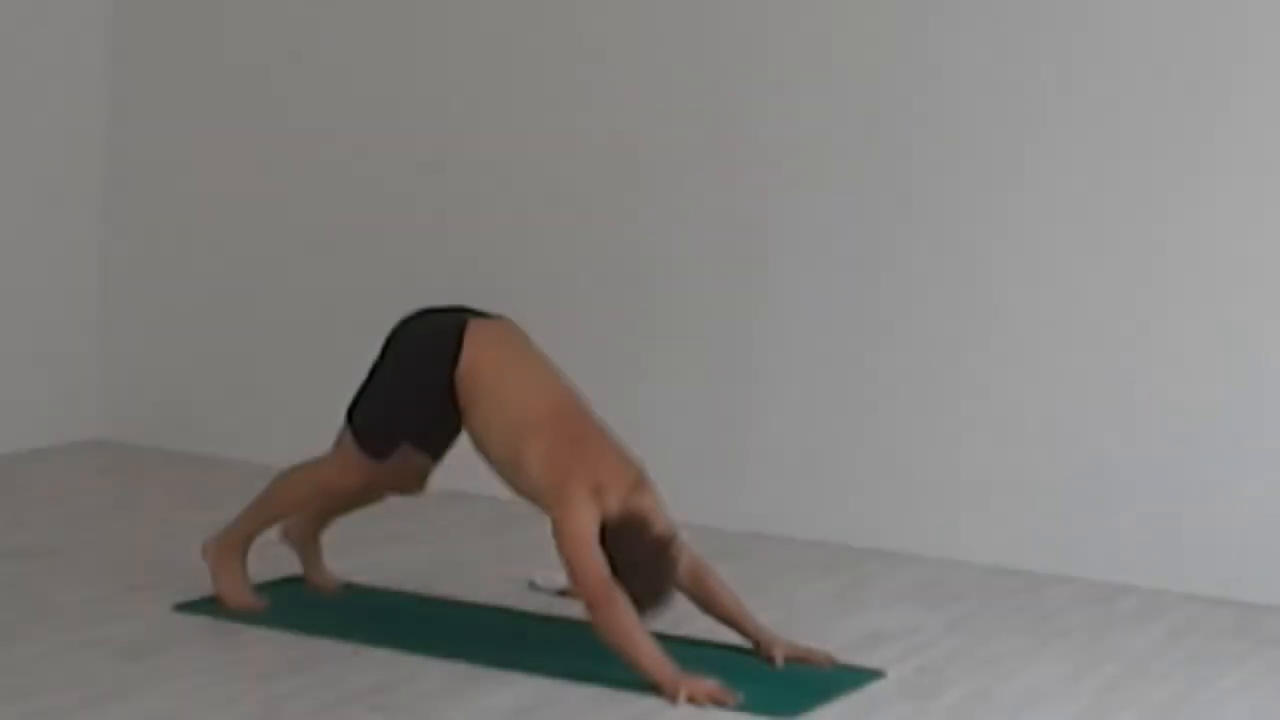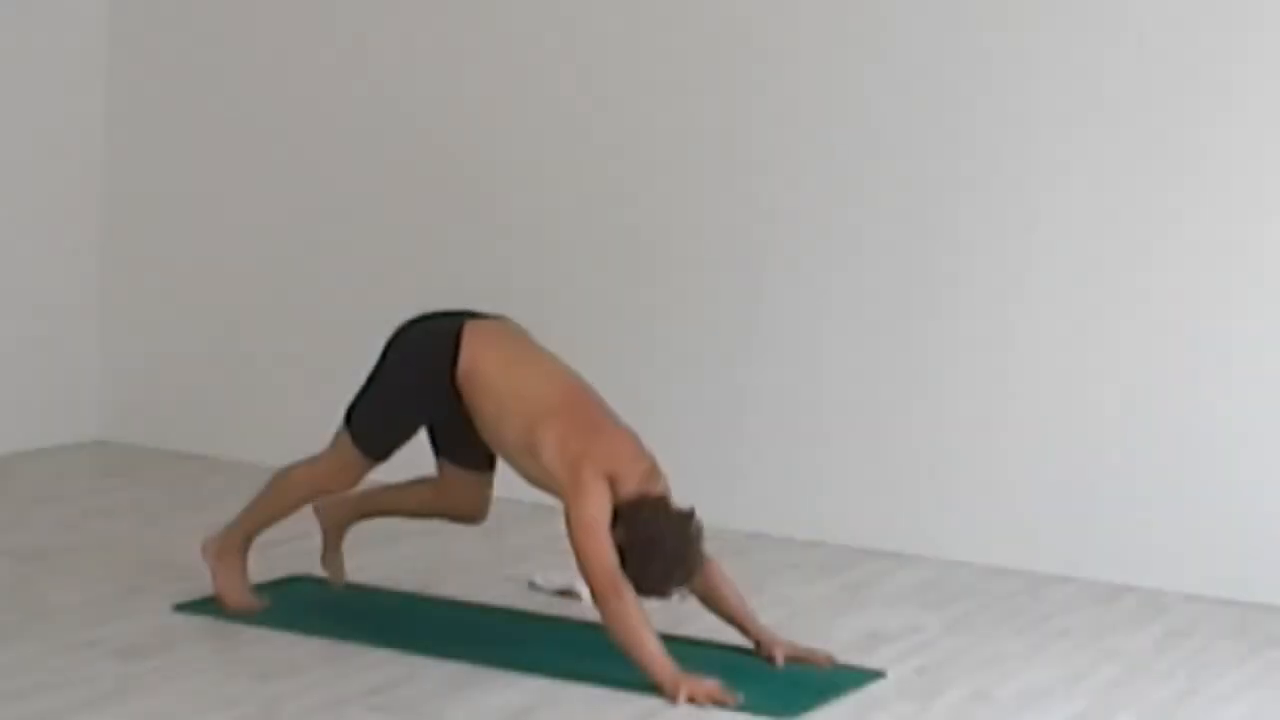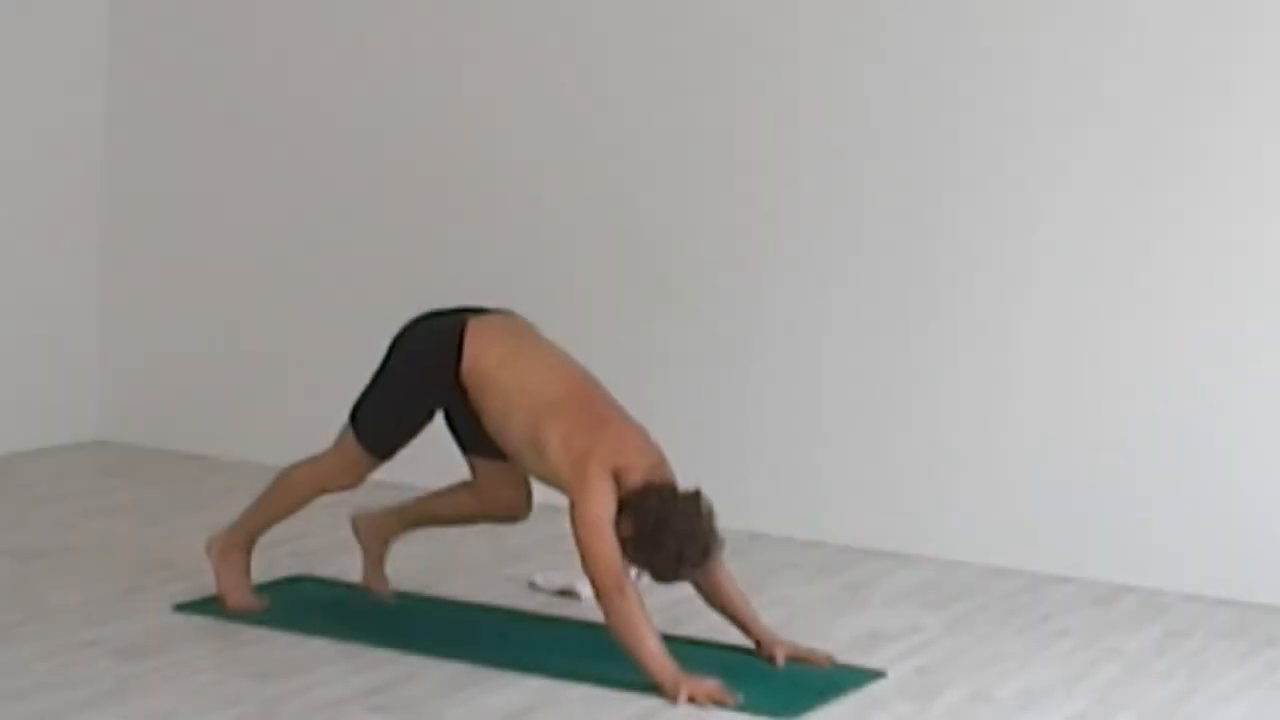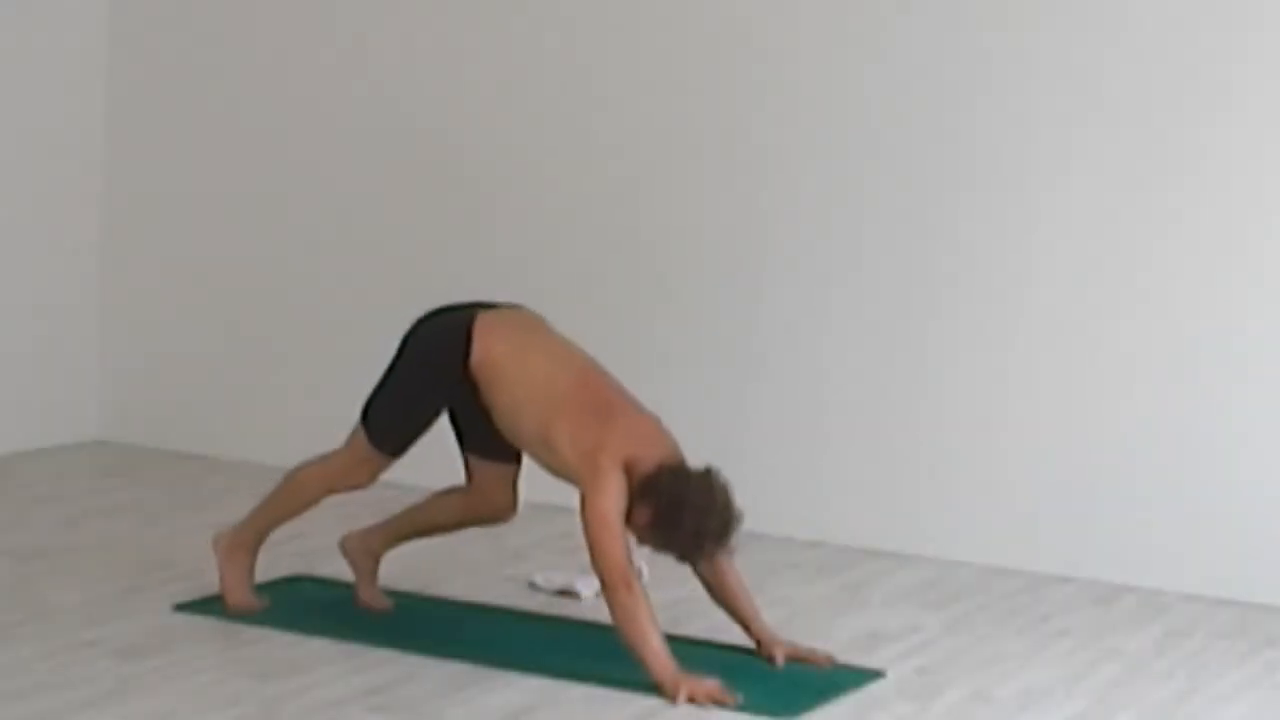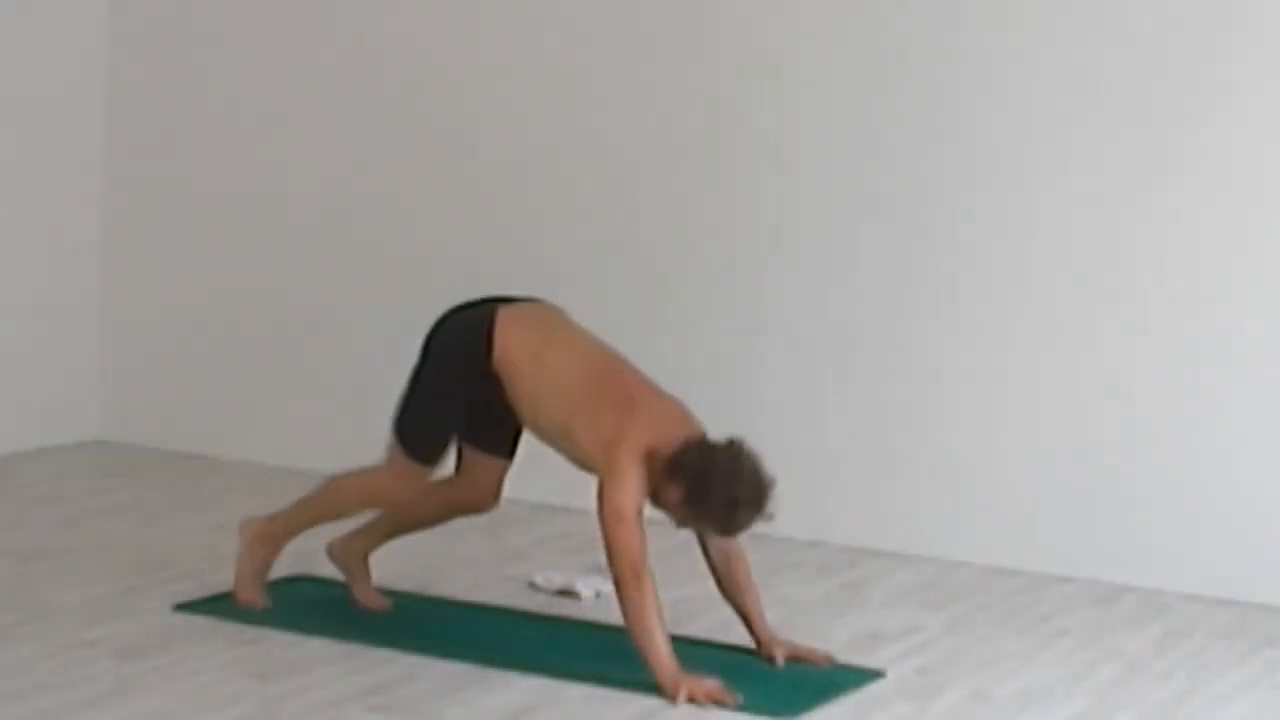
dt=0.3s
person 1, frame 1
left shoulder: (634, 494)
right shoulder: (577, 497)
left elbow: (689, 566)
right elbow: (600, 599)
left wrist: (762, 636)
right wrist: (670, 678)
left hip: (476, 344)
right hip: (436, 349)
left knee: (404, 471)
right knee: (346, 470)
left ankle: (305, 528)
right ankle: (228, 546)
person 1, frame 2
left shoulder: (644, 476)
right shoulder: (590, 482)
left elbow: (697, 562)
right elbow: (609, 591)
left wrist: (763, 636)
right wrist: (672, 677)
left hip: (478, 348)
right hip: (436, 353)
left knee: (467, 504)
right knee: (340, 469)
left ankle: (341, 517)
right ankle: (228, 546)
person 1, frame 3
left shoulder: (652, 472)
right shoulder: (594, 477)
left elbow: (703, 557)
right elbow: (612, 588)
left wrist: (763, 636)
right wrist: (672, 679)
left hip: (487, 341)
right hip: (441, 349)
left knee: (508, 502)
right knee: (344, 468)
left ankle: (383, 527)
right ankle: (232, 545)
person 1, frame 4
left shoulder: (664, 457)
right shoulder: (608, 469)
left elbow: (709, 551)
right elbow: (620, 583)
left wrist: (765, 636)
right wrist: (671, 678)
left hip: (497, 338)
right hip: (452, 345)
left knee: (494, 504)
right knee: (356, 467)
left ankle: (370, 546)
right ankle: (239, 542)
person 1, frame 5
left shoulder: (691, 444)
right shoulder: (628, 457)
left elbow: (722, 545)
right elbow: (631, 574)
left wrist: (764, 635)
right wrist: (670, 677)
left hip: (516, 329)
right hip: (470, 342)
left knee: (476, 495)
right knee: (405, 484)
left ankle: (353, 550)
right ankle: (268, 535)
